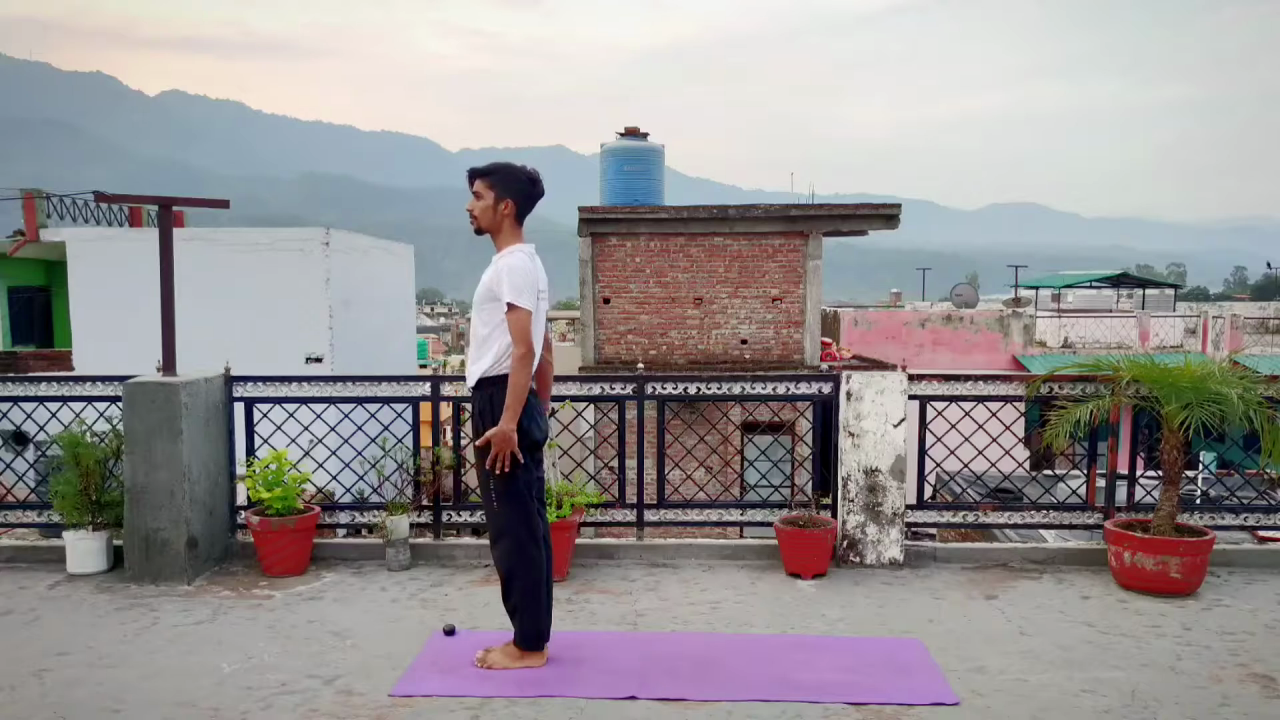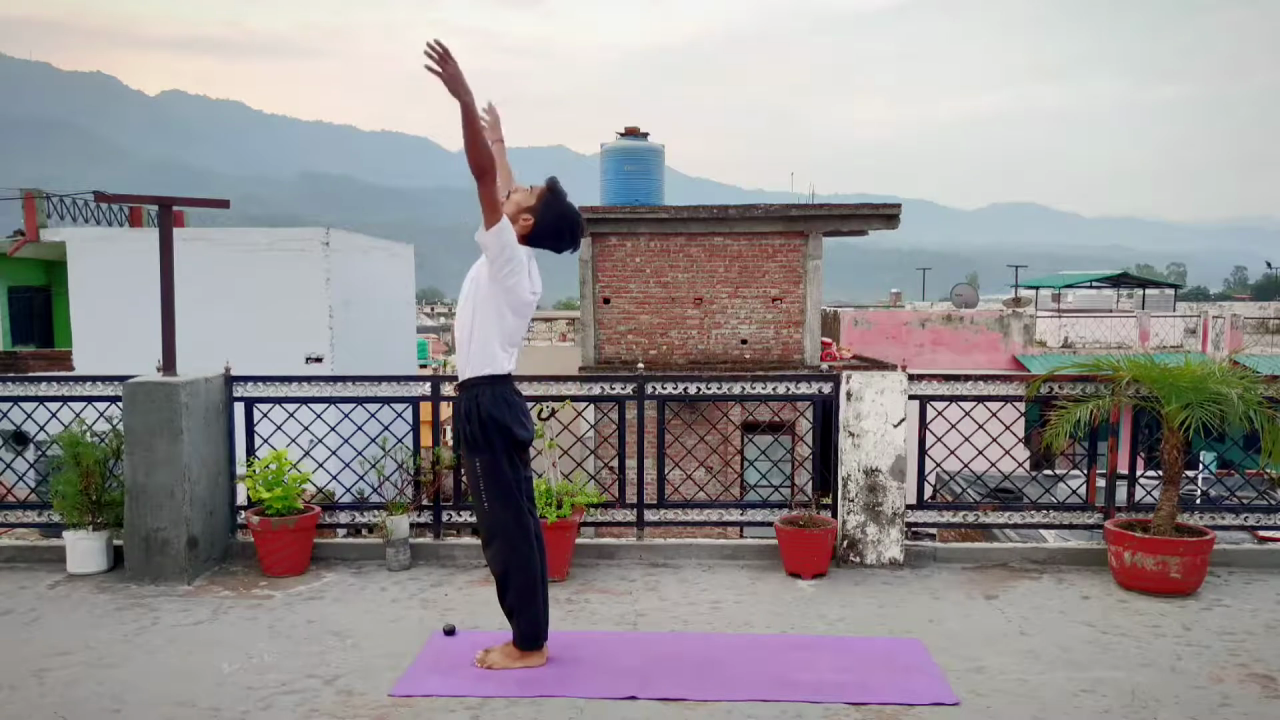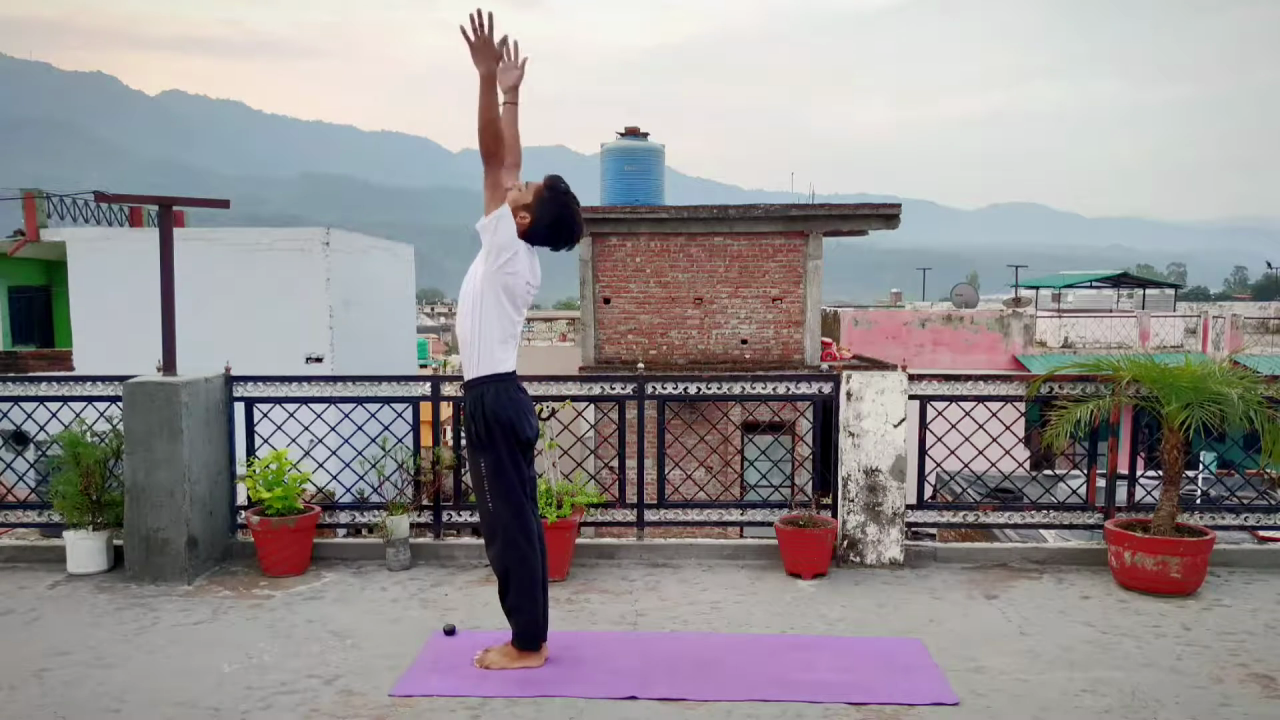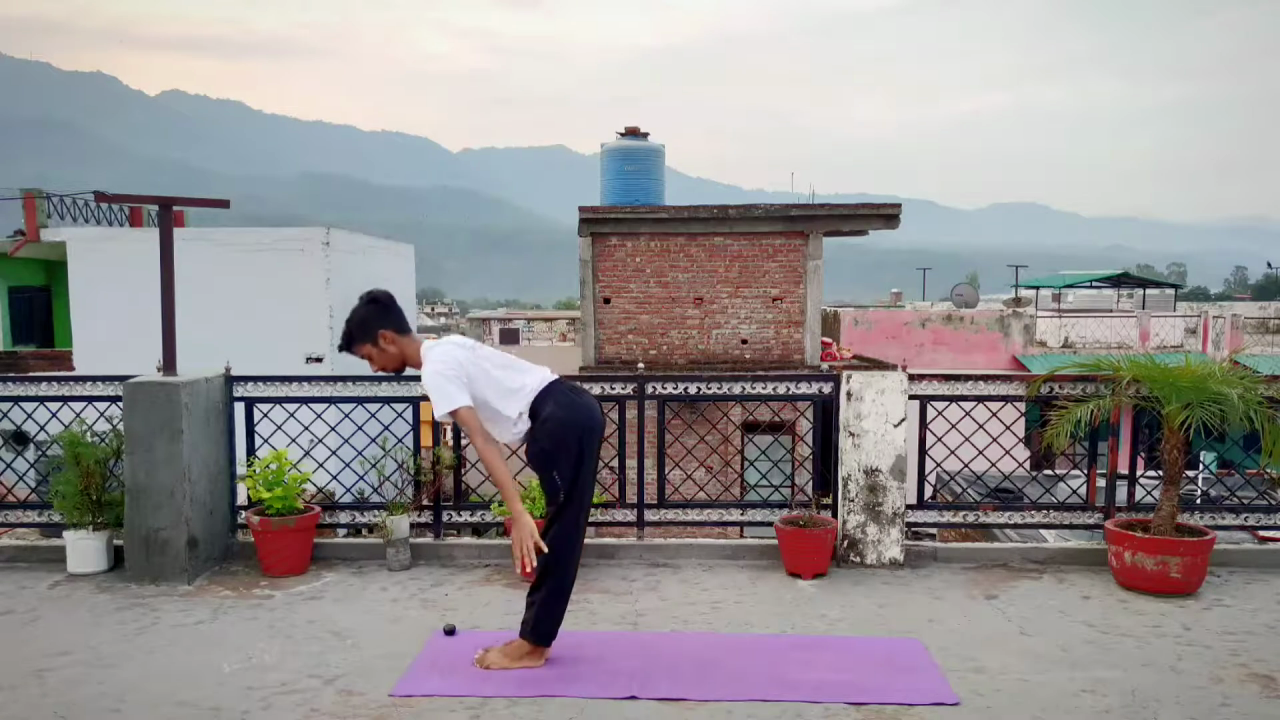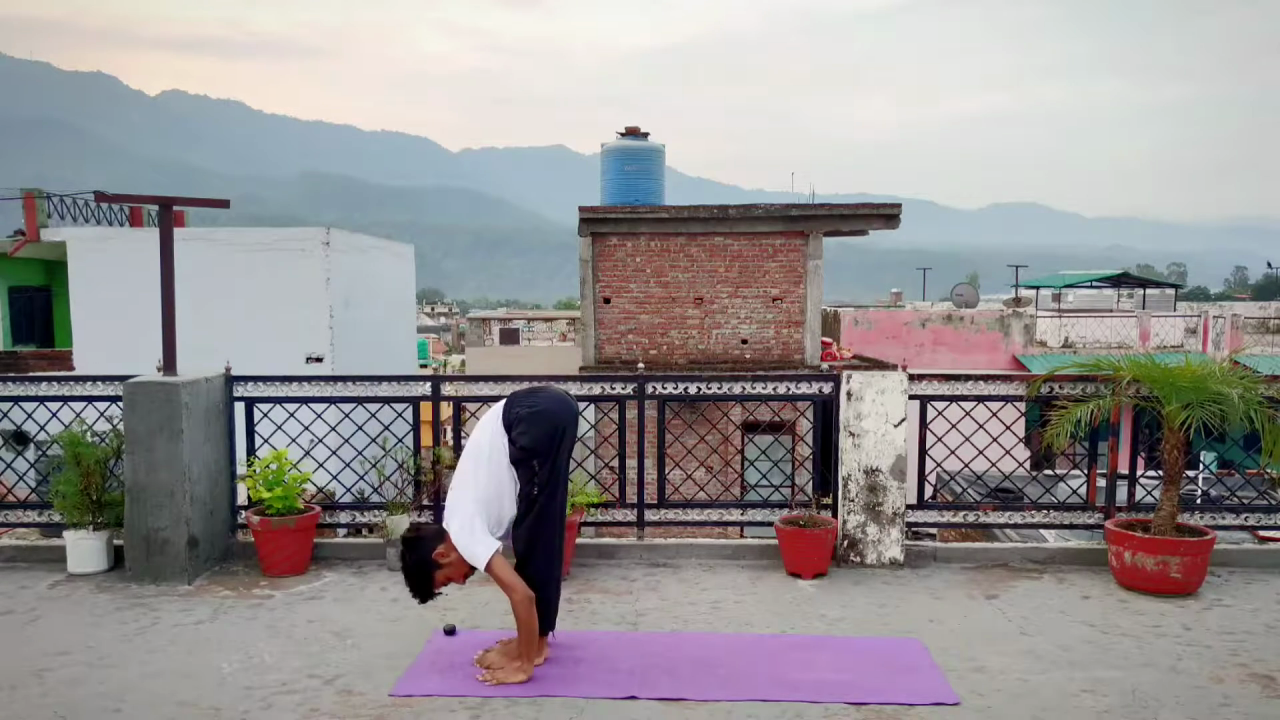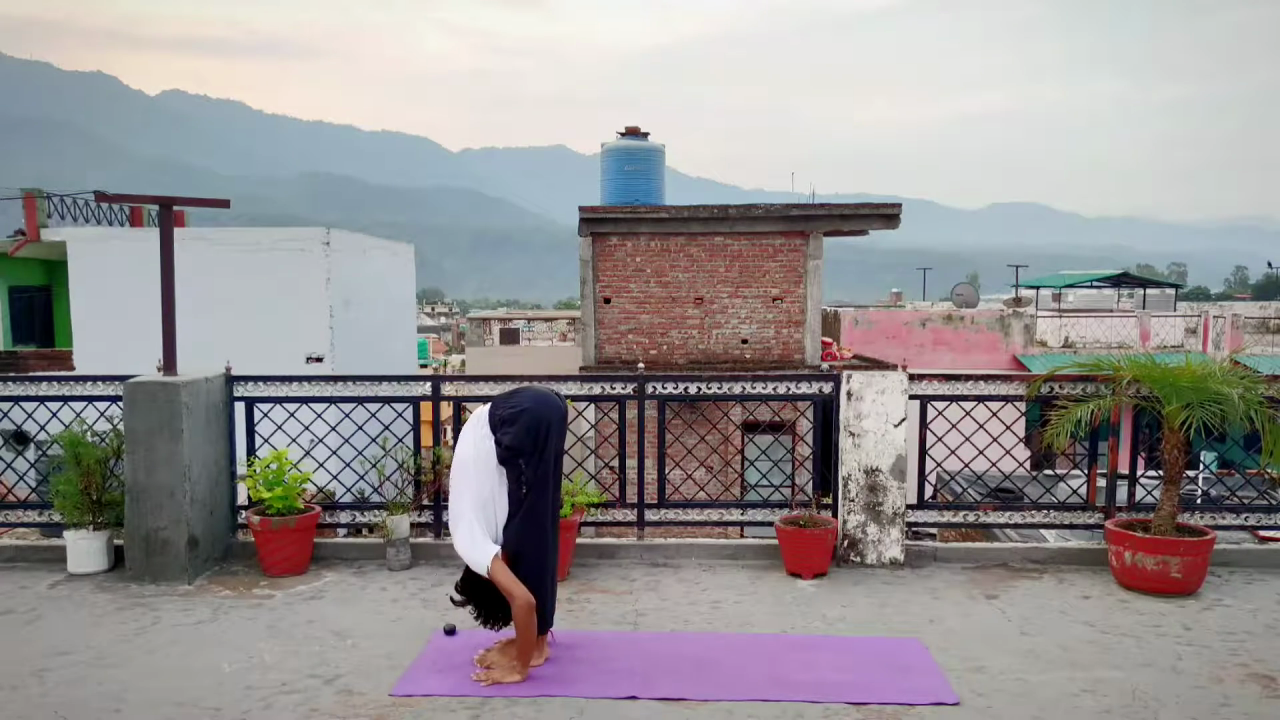
dt=0.7s
person 1, frame 1
left shoulder: (511, 265)
right shoulder: (524, 263)
left elbow: (522, 349)
right elbow: (542, 346)
left wrist: (507, 421)
right wrist: (538, 407)
left hip: (501, 401)
right hip: (513, 404)
left knee: (512, 526)
right knee: (525, 524)
left ankle: (527, 646)
right ankle: (530, 635)
person 1, frame 2
left shoulder: (507, 255)
right shoulder: (522, 262)
left elbow: (485, 174)
right elbow: (498, 177)
left wrist: (464, 97)
right wrist: (498, 133)
left hip: (484, 403)
right hip: (497, 401)
left knee: (506, 526)
right knee: (515, 522)
left ankle: (527, 646)
right ankle: (529, 633)
person 1, frame 3
left shoulder: (505, 248)
right shoulder: (520, 254)
left elbow: (498, 158)
right elbow: (508, 162)
left wrist: (489, 76)
right wrist: (508, 92)
left hip: (491, 400)
right hip: (502, 397)
left knee: (508, 523)
right knee: (516, 520)
left ankle: (527, 646)
right ankle: (530, 635)
person 1, frame 4
left shoulder: (438, 368)
right shoulder: (446, 350)
left elbow: (483, 442)
left wrist: (518, 512)
left hip: (566, 419)
right hip: (573, 410)
left knee: (557, 539)
right knee: (556, 537)
left ankle: (533, 644)
right ankle: (535, 637)
person 1, frame 5
left shoulder: (462, 530)
right shoulder: (470, 520)
left elbow: (521, 594)
left wrist: (525, 664)
left hip: (540, 417)
right hip: (549, 409)
left knee: (531, 536)
right knee: (538, 535)
left ankle: (533, 646)
right ankle: (534, 640)
person 1, frame 6
left shoulder: (471, 543)
left elbow: (523, 600)
left wrist: (520, 667)
left hip: (526, 417)
right hip: (537, 408)
left knee: (525, 536)
right knee: (534, 534)
left ankle: (533, 647)
right ankle: (536, 640)
